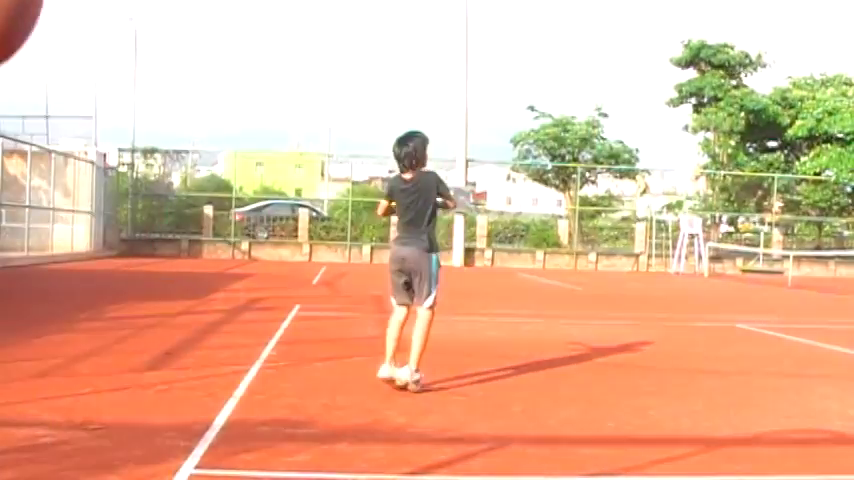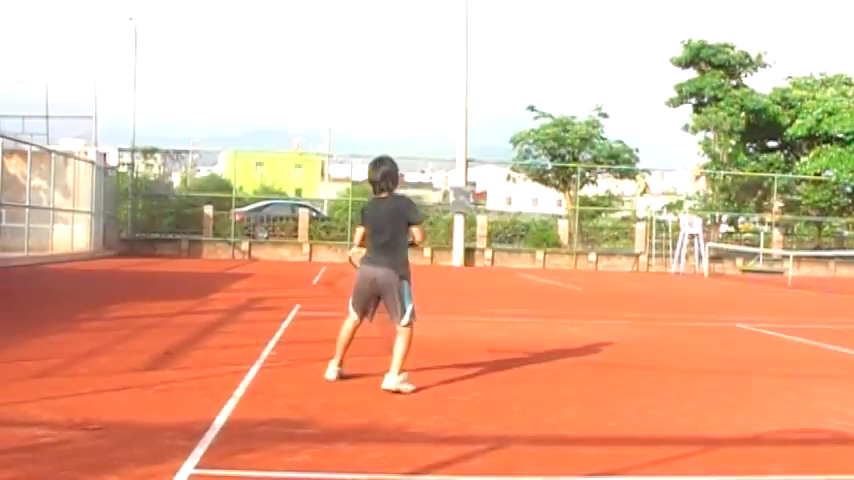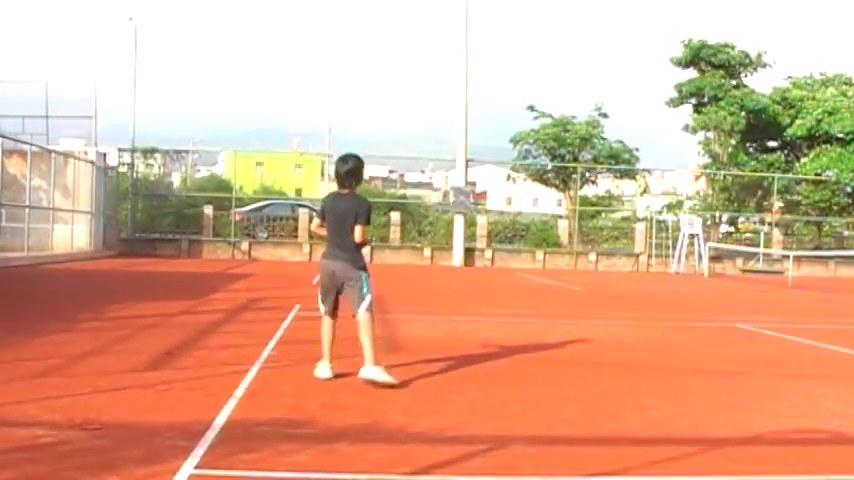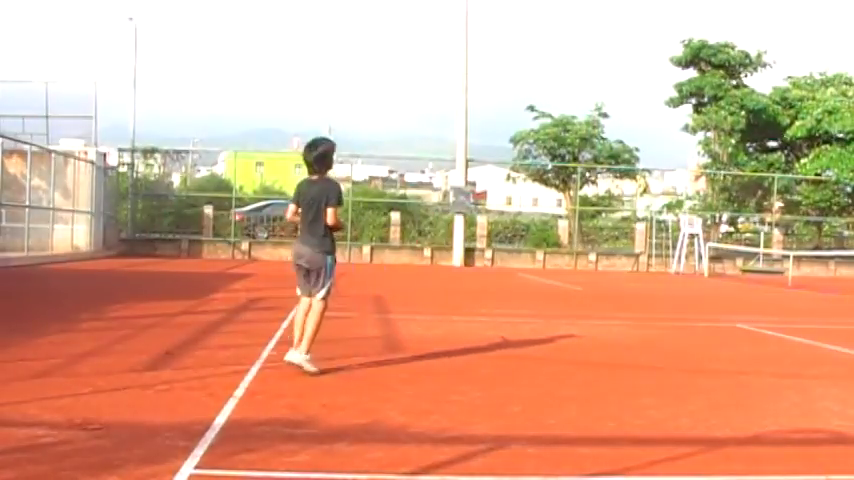
dt=0.2s
person 1, frame 1
left shoulder: (394, 184)
right shoulder: (431, 179)
left elbow: (381, 212)
right elbow: (451, 204)
left hip: (399, 251)
right hip: (423, 253)
left knee: (400, 309)
right knee: (425, 311)
left ankle: (389, 365)
right ankle: (410, 369)
person 1, frame 2
left shoulder: (368, 208)
right shoulder: (405, 204)
left elbow: (358, 241)
right elbow: (418, 238)
right wrist: (409, 242)
left hip: (367, 270)
right hip: (393, 274)
left knee: (353, 319)
right knee: (404, 327)
left ankle: (335, 365)
right ankle: (395, 375)
person 1, frame 3
left shoulder: (329, 199)
right shoulder: (362, 203)
left elbow: (315, 227)
right elbow: (360, 238)
right wrist: (367, 242)
left hip: (328, 263)
right hip: (351, 267)
left knee: (327, 314)
right knee: (364, 317)
left ankle: (325, 364)
right ankle: (370, 366)
person 1, frame 4
left shoulder: (302, 186)
right shoulder: (332, 186)
left elbow: (290, 215)
right elbow: (332, 220)
right wrist: (341, 225)
left hip: (301, 248)
right hip: (321, 251)
left knee: (305, 299)
right knee: (319, 303)
left ankle: (296, 348)
right ankle: (301, 353)
